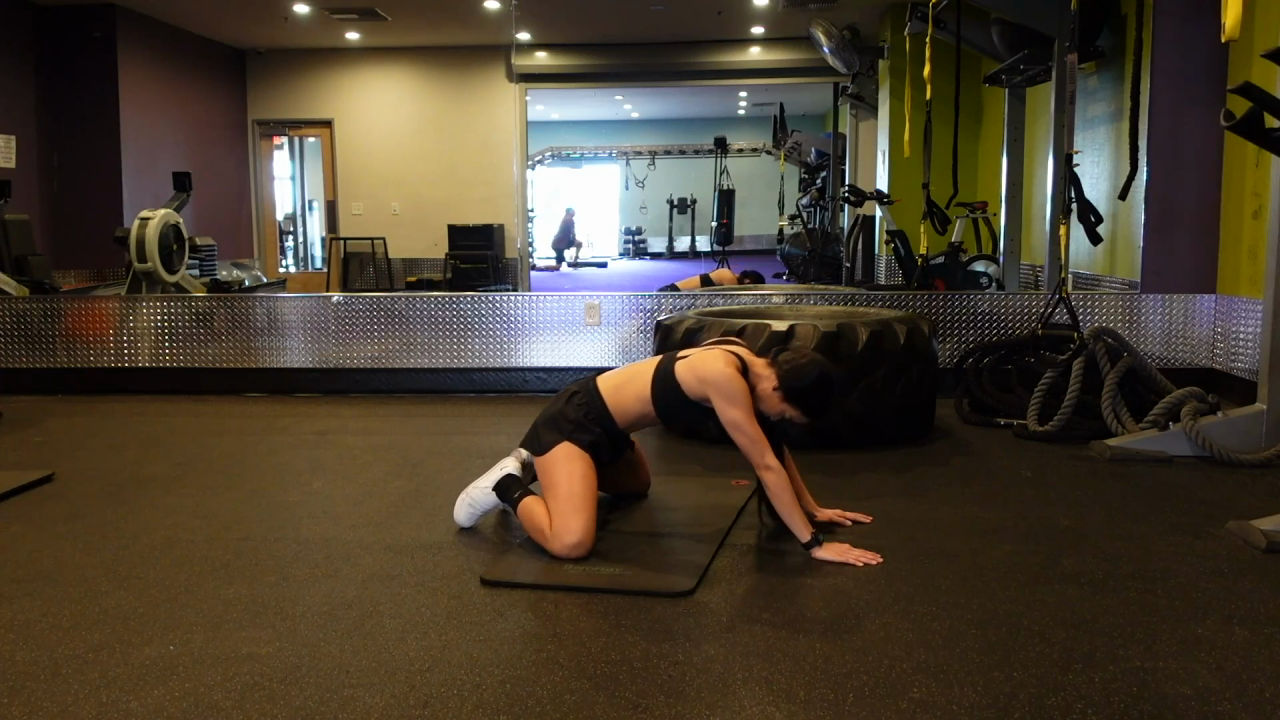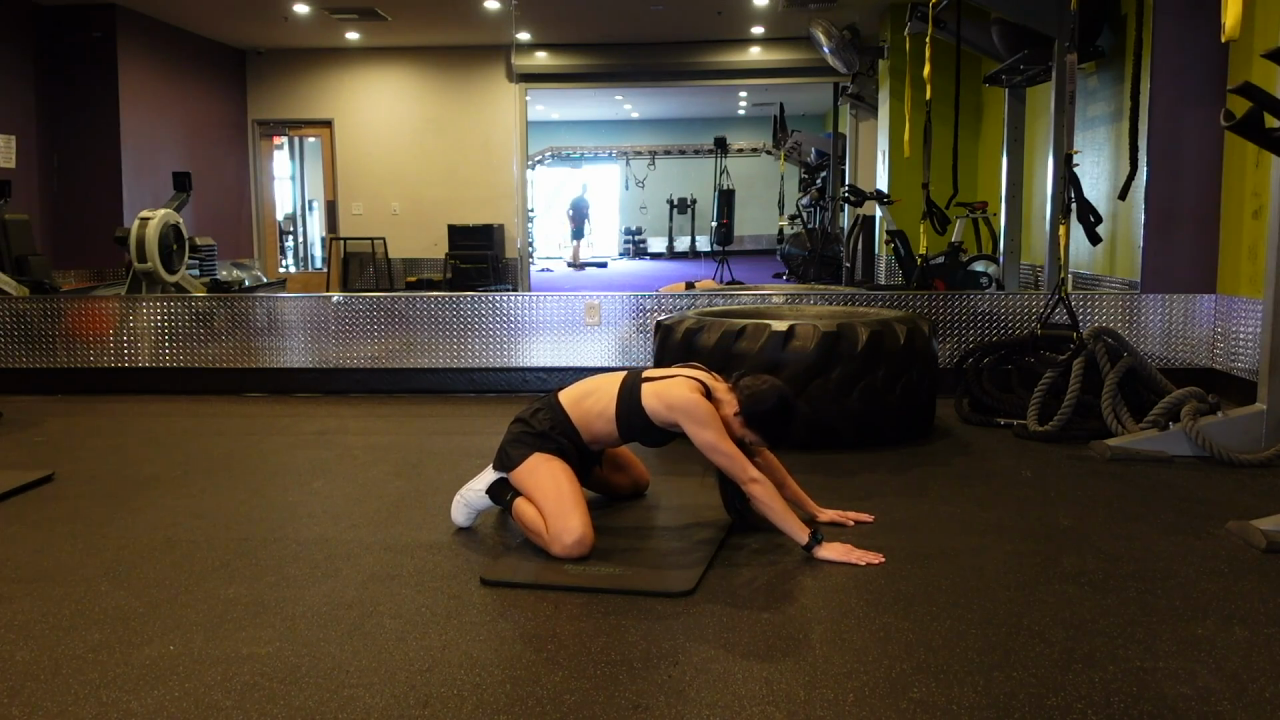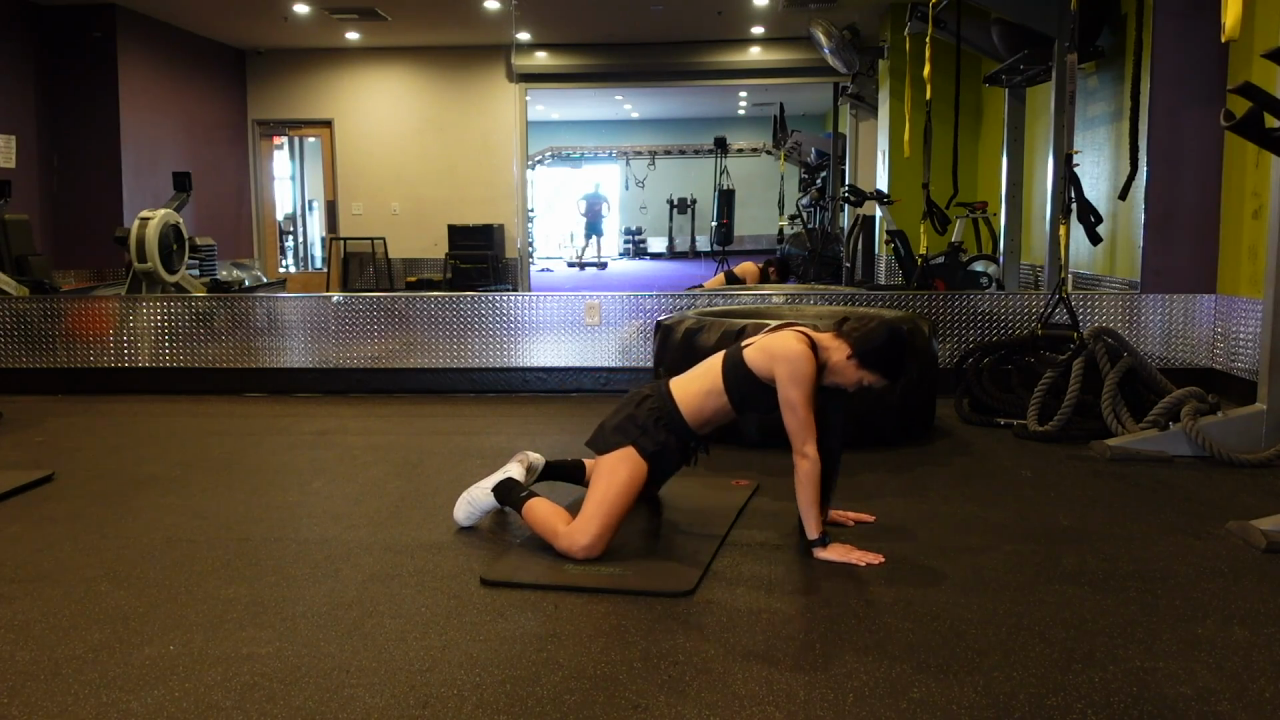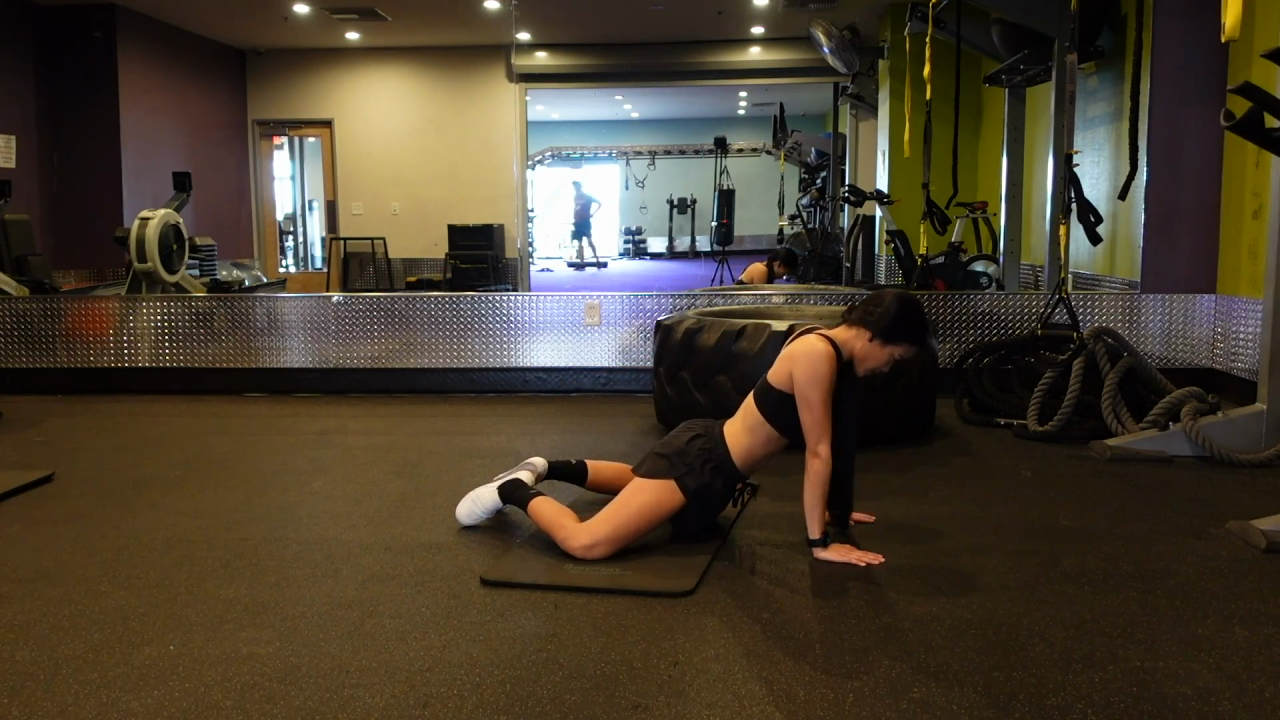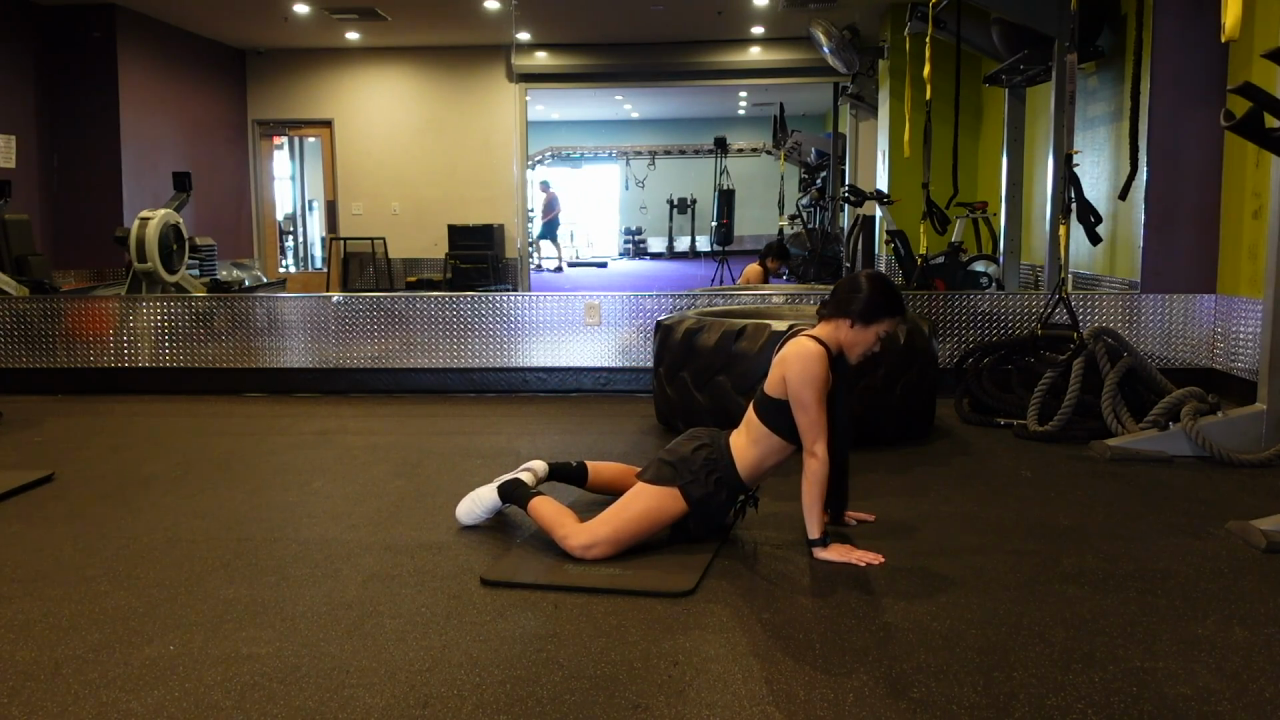
dt=1s
person 1, frame 1
left shoulder: (755, 367)
right shoulder: (725, 377)
left elbow: (774, 449)
right elbow: (767, 466)
left wrist: (813, 510)
right wrist: (813, 543)
left hip: (607, 424)
right hip: (574, 422)
left knee: (636, 487)
right knee: (572, 544)
left ankle: (534, 466)
right ankle: (509, 487)
person 1, frame 2
left shoulder: (715, 389)
right shoulder: (691, 404)
left elbow: (763, 457)
right elbow: (752, 480)
left wrist: (815, 510)
right wrist: (814, 544)
left hip: (576, 436)
right hip: (539, 435)
left knee: (636, 485)
right knee: (573, 543)
left ankle: (544, 479)
right ankle: (503, 490)
person 1, frame 3
left shoulder: (807, 346)
right shoulder: (797, 355)
left elbow: (812, 443)
right elbow: (805, 453)
left wrist: (820, 509)
right wrist: (819, 541)
left hip: (666, 427)
right hip: (647, 424)
left knee: (643, 490)
right knee: (581, 545)
left ankle: (541, 467)
right ankle: (509, 489)
person 1, frame 4
left shoulder: (829, 348)
right shoulder: (817, 354)
left elbow: (818, 448)
right elbow: (818, 453)
left wrist: (823, 510)
right wrist: (819, 542)
left hip: (710, 456)
right hip: (699, 461)
left knee: (636, 483)
right knee: (586, 544)
left ankle: (546, 470)
right ankle: (516, 491)
person 1, frame 5
left shoulder: (818, 347)
right shoulder: (809, 355)
left elbow: (815, 446)
right elbow: (815, 453)
left wrist: (824, 508)
right wrist: (818, 542)
left hip: (712, 459)
right hip: (703, 470)
left knee: (638, 482)
right knee: (584, 544)
left ankle: (548, 472)
right ankle: (516, 490)
